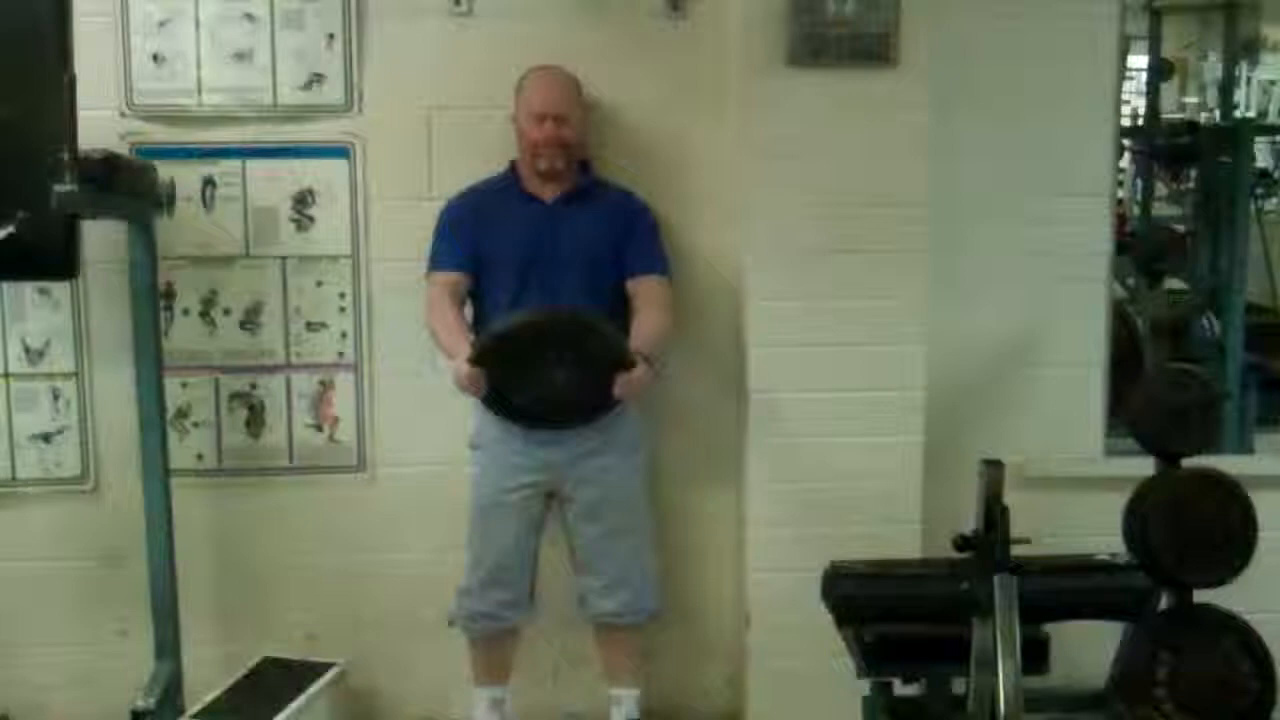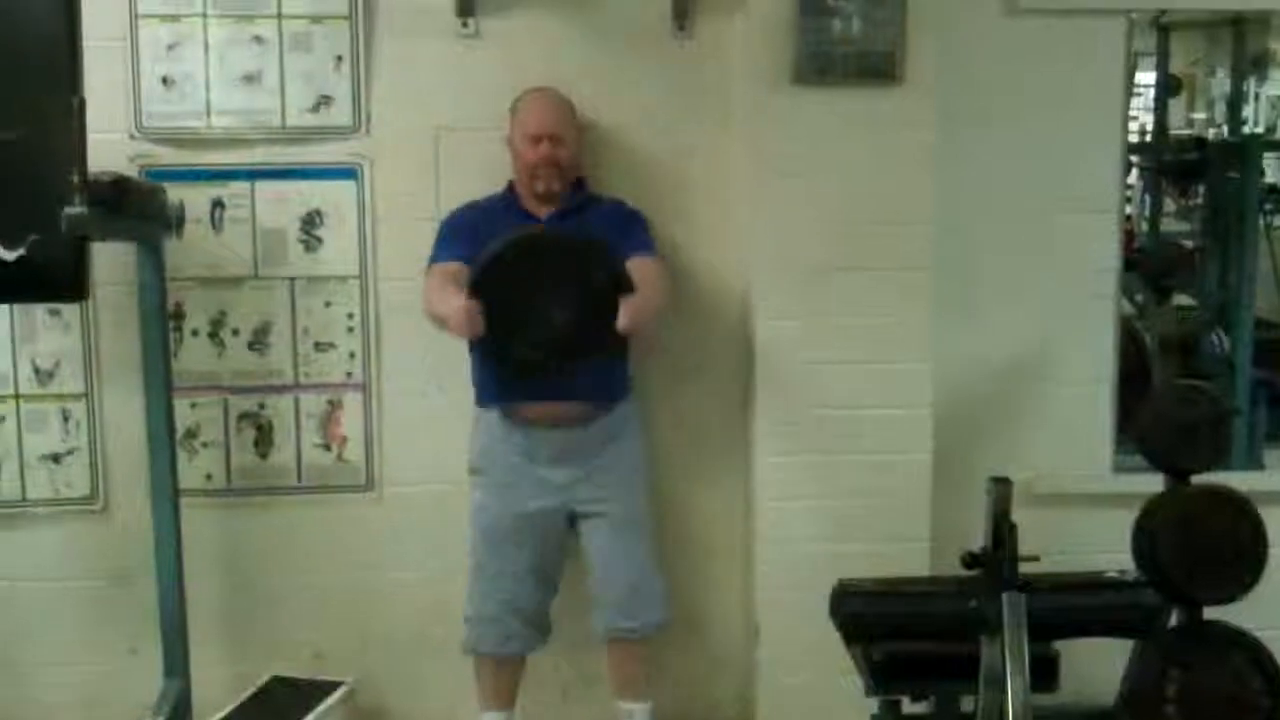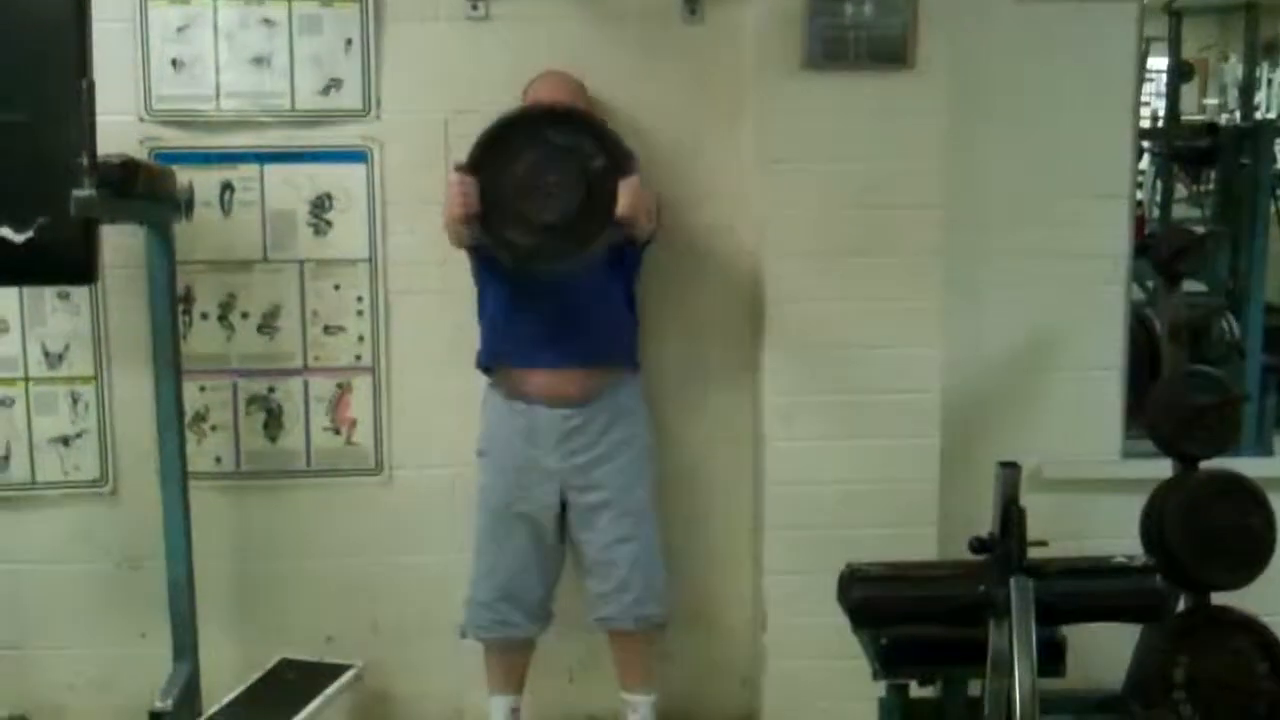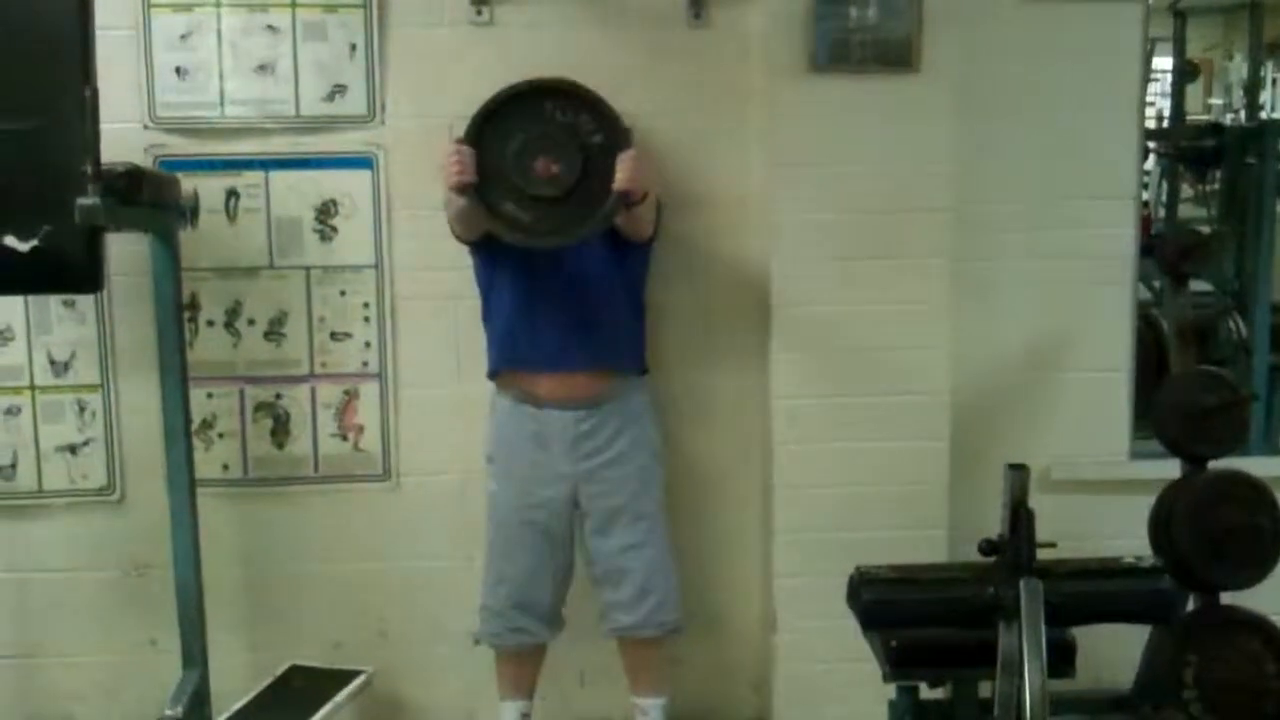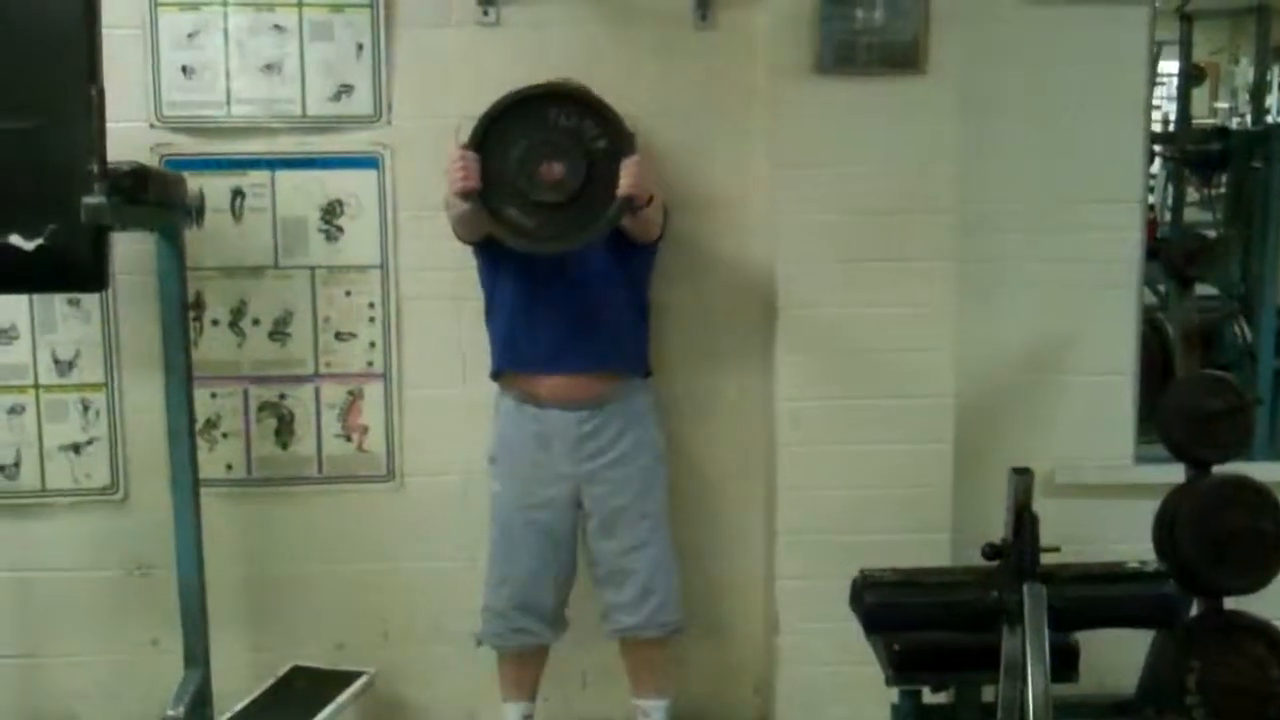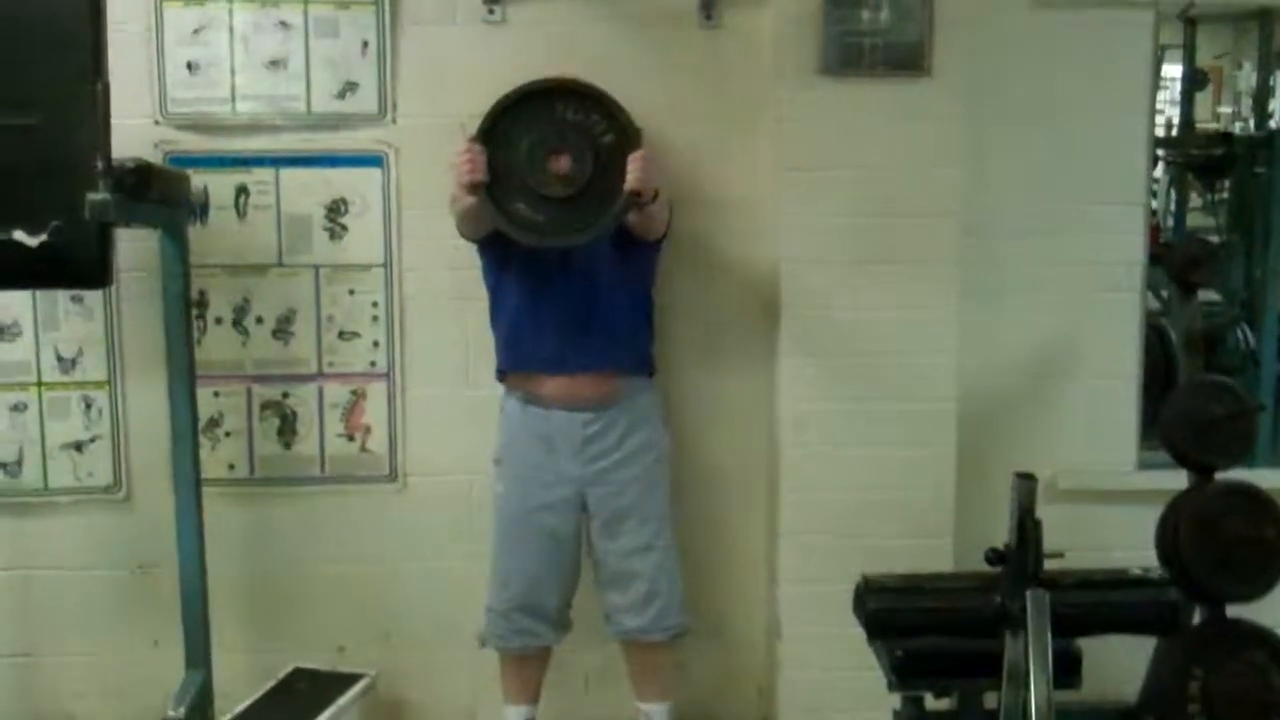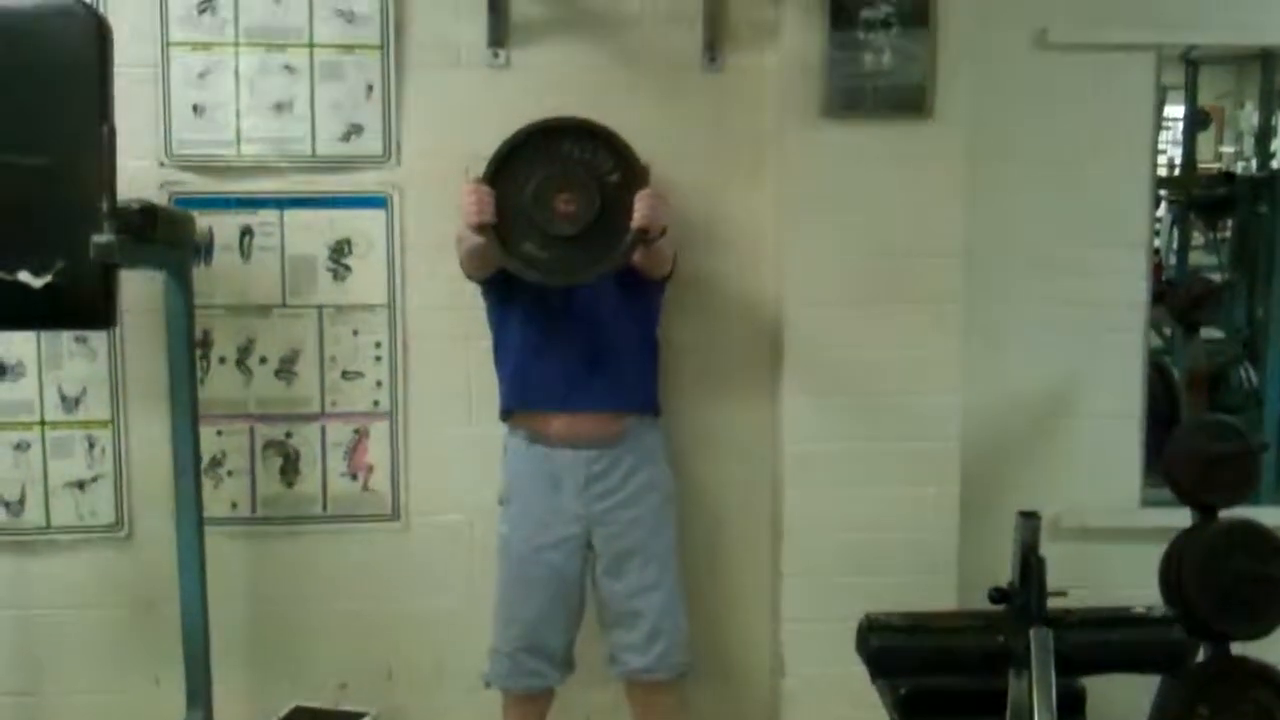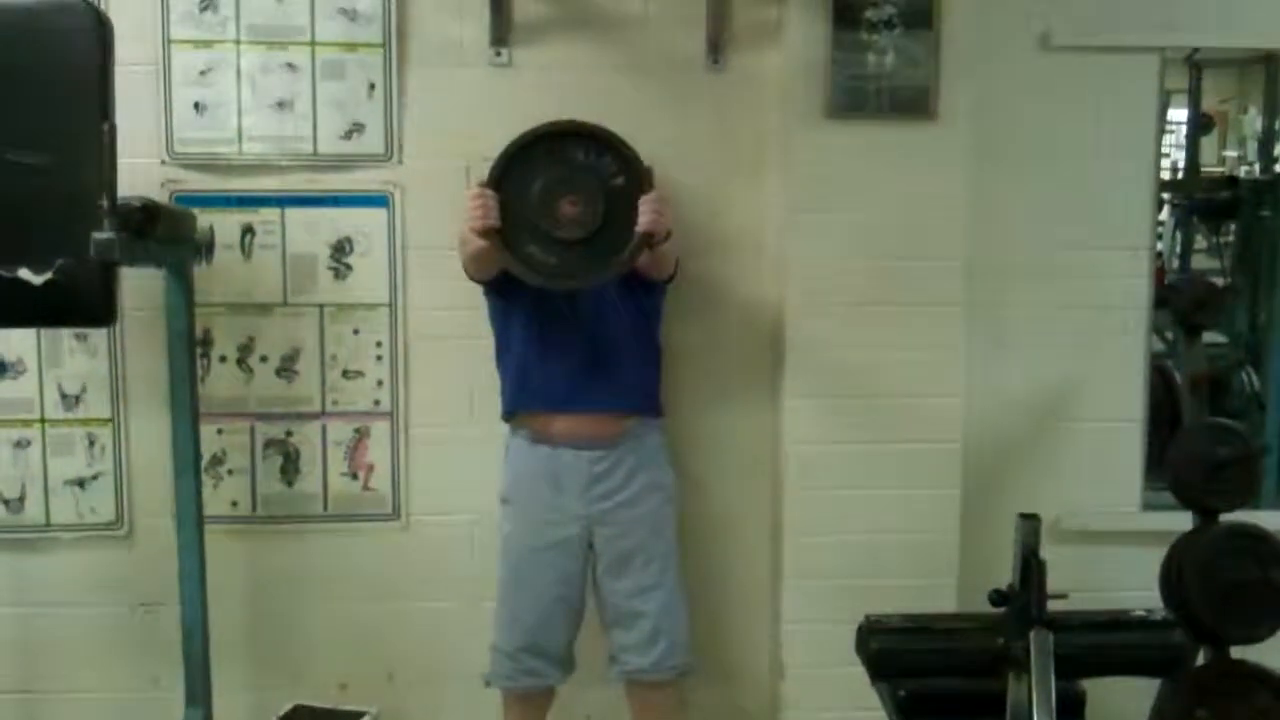
dt=0.2s
person 1, frame 1
left shoulder: (623, 211)
right shoulder: (472, 209)
left elbow: (653, 301)
right elbow: (442, 298)
left wrist: (644, 356)
right wrist: (460, 352)
left hip: (604, 424)
right hip: (508, 424)
left knee: (618, 581)
right knee: (492, 582)
person 1, frame 2
left shoulder: (615, 220)
right shoulder: (475, 223)
left elbow: (652, 279)
right elbow: (439, 288)
left wrist: (642, 304)
right wrist: (451, 307)
left hip: (604, 437)
right hip: (511, 441)
left knee: (628, 595)
right knee: (501, 604)
person 1, frame 3
left shoulder: (612, 198)
left elbow: (641, 223)
right elbow: (462, 227)
left wrist: (635, 209)
right wrist: (459, 211)
left hip: (608, 415)
right hip: (517, 418)
left knee: (629, 579)
right knee: (505, 585)
person 1, frame 4
left shoulder: (617, 208)
left elbow: (641, 222)
right elbow: (466, 223)
left wrist: (636, 194)
right wrist: (459, 192)
left hip: (617, 419)
right hip: (525, 421)
left knee: (639, 584)
right knee: (516, 591)
person 1, frame 5
left shoulder: (621, 209)
left elbow: (649, 225)
right elbow: (469, 224)
left wrist: (641, 198)
right wrist: (461, 197)
left hip: (620, 419)
right hip: (528, 422)
left knee: (642, 587)
right knee: (520, 591)
person 1, frame 6
left shoulder: (623, 212)
left elbow: (653, 224)
right elbow: (473, 222)
left wrist: (649, 196)
right wrist: (467, 192)
left hip: (624, 419)
right hip: (533, 423)
left knee: (644, 590)
right knee: (522, 592)
person 1, frame 7
left shoulder: (629, 250)
left elbow: (659, 263)
right elbow: (476, 262)
left wrist: (655, 234)
right wrist: (474, 231)
left hip: (629, 458)
right hip: (537, 461)
left knee: (650, 629)
right knee: (526, 633)
person 1, frame 8
left shoulder: (633, 251)
left elbow: (661, 266)
right elbow: (480, 265)
left wrist: (660, 237)
right wrist: (477, 236)
left hip: (631, 458)
right hip: (539, 461)
left knee: (651, 632)
right knee: (527, 635)
